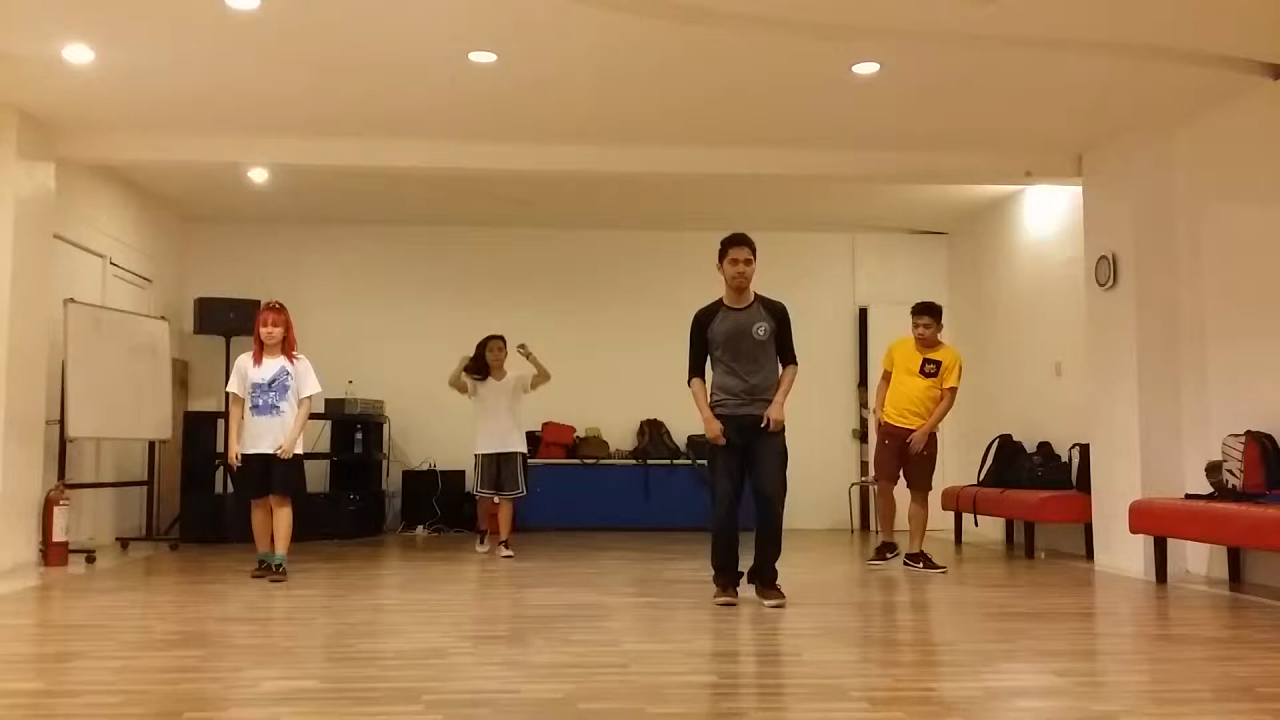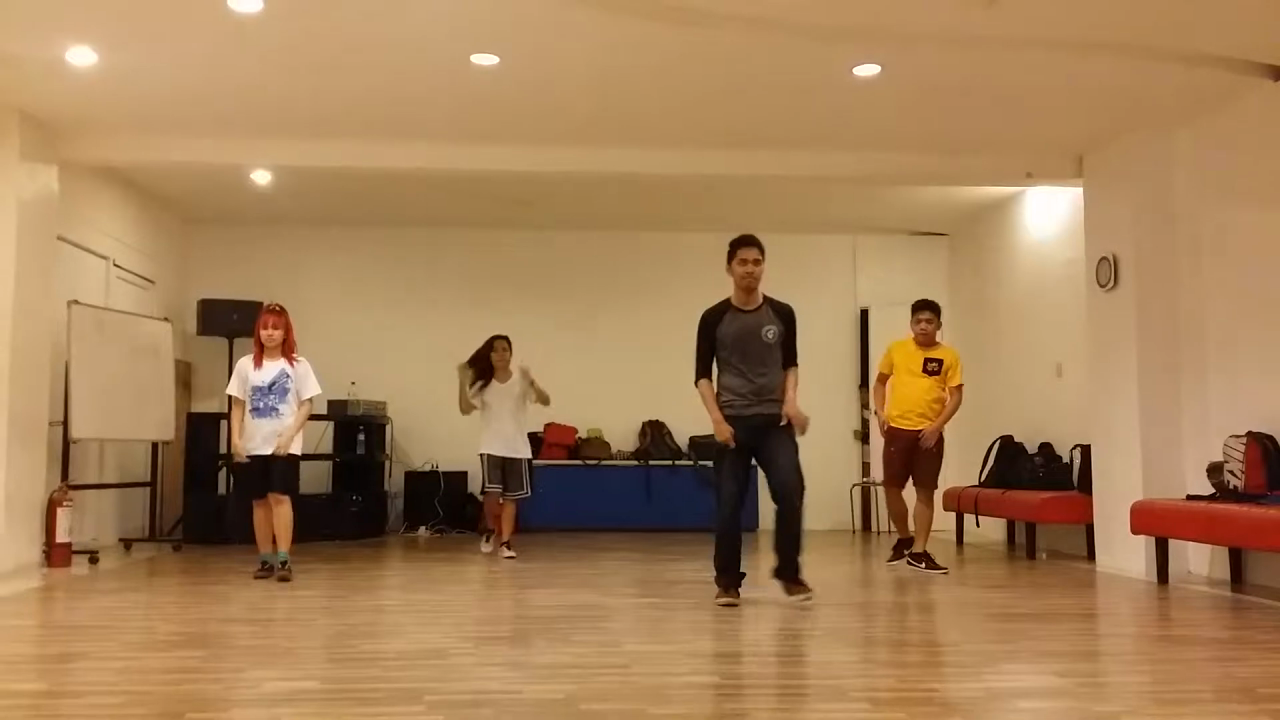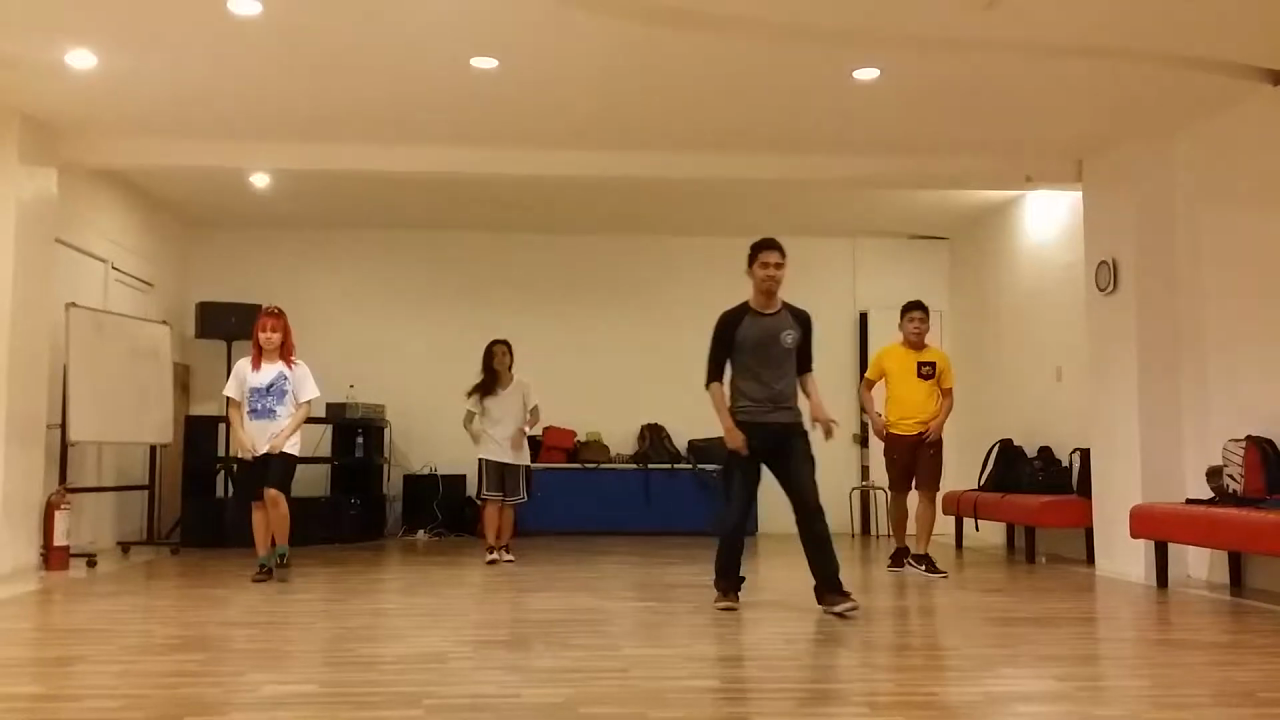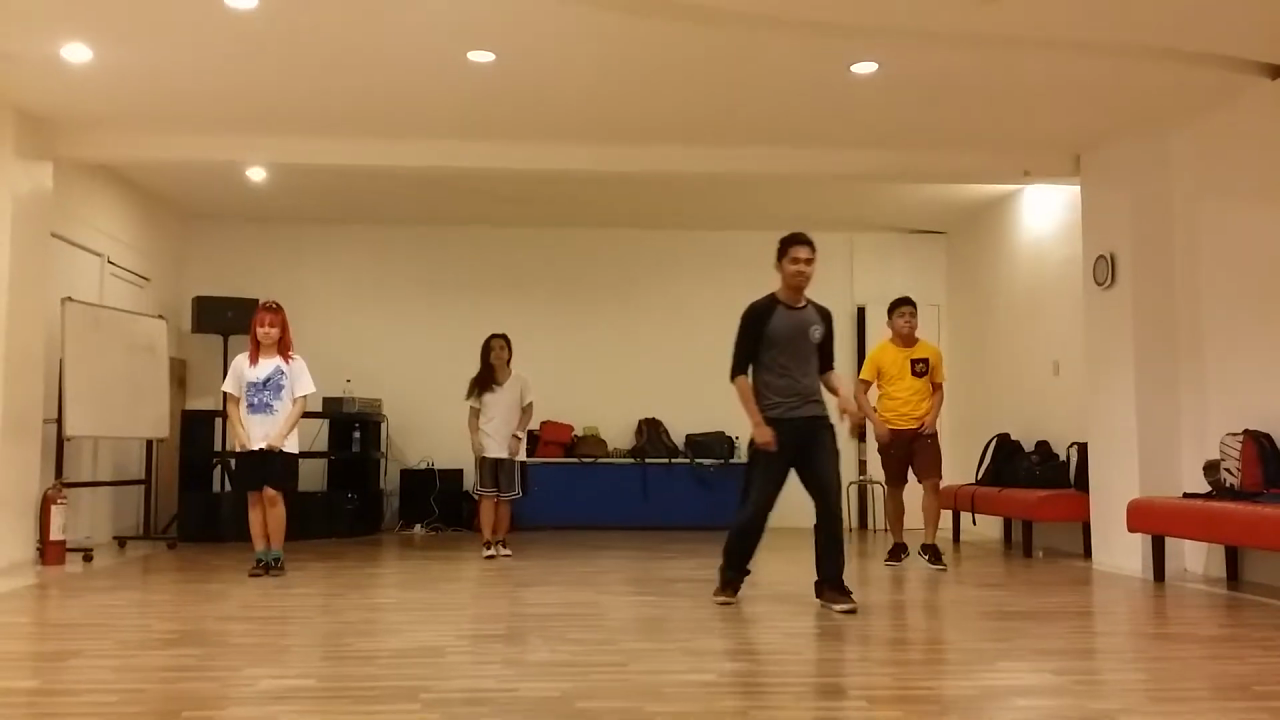
dt=0.2s
person 1, frame 1
left shoulder: (774, 312)
right shoulder: (706, 318)
left elbow: (789, 363)
right elbow: (695, 374)
left wrist: (778, 401)
right wrist: (707, 416)
left hip: (765, 420)
right hip: (725, 421)
left knee: (771, 497)
right knee: (724, 502)
left ankle: (765, 578)
right ankle: (725, 580)
person 1, frame 2
left shoulder: (782, 314)
right shoulder: (714, 319)
right elbow: (703, 376)
left wrist: (791, 400)
right wrist: (717, 419)
left hip: (773, 421)
right hip: (732, 423)
left knee: (790, 490)
right knee: (729, 503)
left ankle: (789, 572)
right ankle: (728, 581)
person 1, frame 3
left shoulder: (799, 320)
right shoulder: (732, 321)
right elbow: (714, 379)
left wrist: (815, 403)
right wrist: (728, 426)
left hip: (789, 428)
right hip: (747, 429)
left knee: (809, 505)
right knee: (737, 510)
left ankle: (829, 588)
right ankle: (727, 585)
person 1, frame 4
left shoulder: (822, 316)
right shoulder: (760, 312)
right elbow: (739, 372)
left wrist: (842, 395)
right wrist: (757, 422)
left hip: (816, 421)
right hip: (774, 423)
left knee: (830, 501)
right knee: (756, 503)
left ankle: (830, 584)
right ankle: (730, 577)
person 2, frame 1
left shoulder: (298, 363)
right shoulder: (244, 362)
left elbow: (305, 404)
right elbow: (236, 404)
left wrist: (292, 439)
right wrist: (232, 442)
left hip: (284, 445)
right hip: (252, 445)
left knee: (281, 500)
right knee: (258, 501)
left ankle: (280, 562)
right ankle: (263, 559)
person 2, frame 2
left shoulder: (298, 365)
right shoulder: (245, 365)
left elbow: (306, 405)
right elbow: (237, 405)
left wrist: (288, 437)
right wrist: (235, 438)
left hip: (285, 445)
right hip: (253, 446)
left knee: (279, 497)
right knee: (260, 500)
left ankle: (284, 560)
right ankle: (265, 560)
person 2, frame 3
left shoulder: (296, 368)
right shoulder: (243, 367)
left elbow: (304, 407)
right elbow: (234, 407)
left wrist: (283, 437)
right wrist: (241, 437)
left hip: (283, 446)
right hip: (252, 449)
left knee: (274, 495)
right knee: (258, 503)
left ankle: (282, 553)
right ankle: (263, 562)
person 2, frame 4
left shoulder: (293, 362)
right shoulder: (242, 362)
left elbow: (300, 402)
right elbow: (232, 402)
left wrist: (281, 434)
right wrist: (239, 433)
left hip: (280, 443)
right hip: (249, 443)
left knee: (272, 495)
right knee: (255, 497)
left ankle: (276, 555)
right ankle: (260, 557)
person 3, frame 1
left shoulder: (949, 357)
right shoulder: (897, 348)
left elbow: (948, 399)
right elbow: (885, 380)
left wrist: (925, 430)
right wrist: (878, 410)
left hip: (922, 433)
right hip: (891, 427)
left knee: (919, 492)
right knee: (883, 484)
left ankle: (915, 553)
right ankle: (886, 543)
person 3, frame 2
left shoulder: (949, 356)
right shoulder: (896, 349)
left elbow: (956, 396)
right elbow: (880, 383)
left wrist: (938, 425)
right wrist: (879, 411)
left hip: (929, 433)
right hip: (897, 430)
left knee: (925, 491)
right knee: (892, 487)
left ankle: (919, 552)
right ankle: (904, 539)
person 3, frame 3
left shoulder: (939, 358)
right shoulder: (886, 355)
left elbow: (947, 395)
right elbow: (865, 388)
left wrist: (940, 421)
right wrist: (874, 417)
left hip: (928, 434)
right hip: (896, 435)
left knee: (928, 493)
right knee: (898, 494)
left ankle: (922, 556)
right ankle: (901, 549)
person 3, frame 4
left shoulder: (931, 352)
right shoulder: (879, 354)
left elbow: (937, 389)
right elbow: (860, 392)
left wrist: (934, 415)
right wrist: (876, 422)
left hip: (923, 429)
right hip: (892, 430)
left knee: (931, 483)
right knee: (894, 488)
left ankle: (929, 544)
right ankle: (898, 544)
person 4, frame 1
left shoulder: (517, 380)
right shoulder: (477, 382)
left elbow: (545, 376)
right elbow: (453, 383)
left wrist: (529, 356)
right wrist: (464, 364)
left hip: (512, 445)
right hip: (486, 446)
left knee: (507, 496)
right knee: (485, 495)
left ankle: (504, 542)
right ankle: (483, 531)
person 4, frame 2
left shoulder: (521, 382)
right shoulder: (482, 385)
left elbow: (545, 401)
right elbow: (465, 410)
left wrist: (532, 384)
right wrist: (463, 383)
left hip: (517, 448)
right hip: (491, 447)
left knee: (511, 497)
right knee: (493, 493)
left ankle: (506, 542)
right ankle: (490, 529)
person 4, frame 3
left shoulder: (522, 386)
right shoulder: (482, 390)
left elbow: (535, 415)
right elbow: (469, 417)
left wrist: (523, 430)
right wrist: (471, 429)
left hip: (515, 453)
right hip: (490, 452)
left knee: (509, 501)
right knee: (491, 499)
left ankle: (504, 546)
right ankle: (491, 547)
person 4, frame 4
left shoulder: (520, 381)
right shoulder: (480, 383)
left elbow: (527, 412)
right elbow: (473, 415)
left wrist: (517, 435)
right wrist: (474, 438)
left hip: (510, 448)
right hip: (486, 447)
left knee: (506, 497)
right knee: (487, 495)
left ankle: (501, 540)
right ankle: (487, 542)
